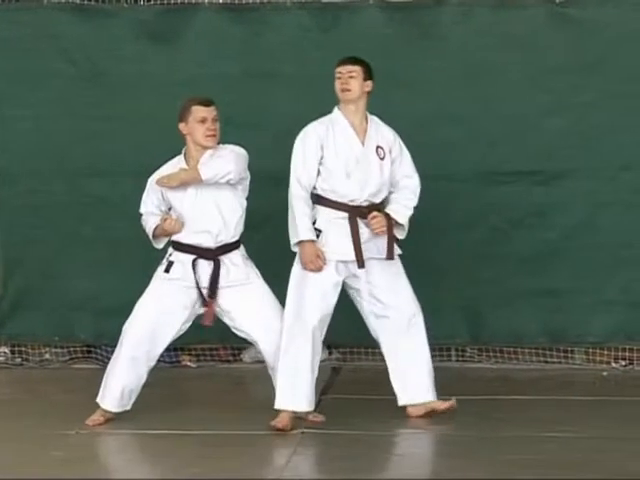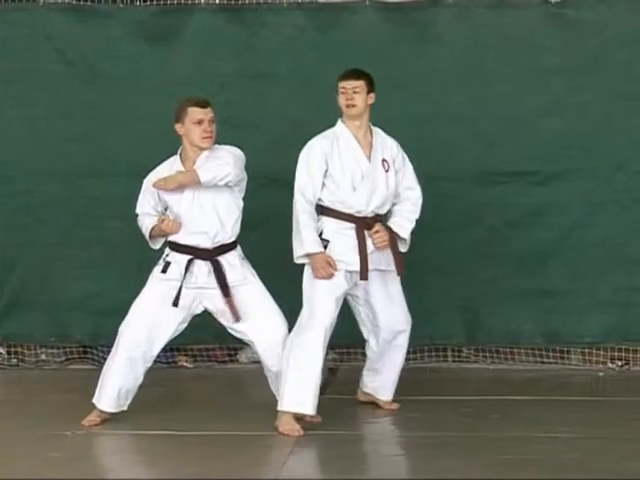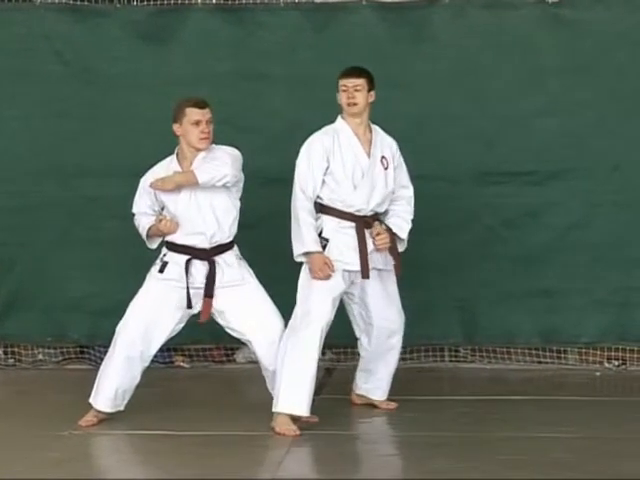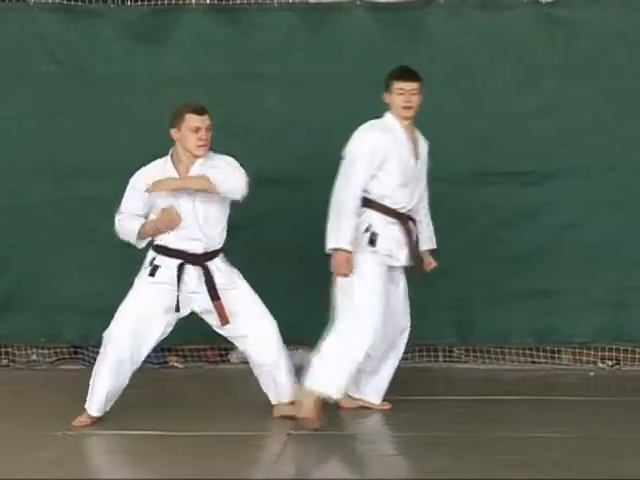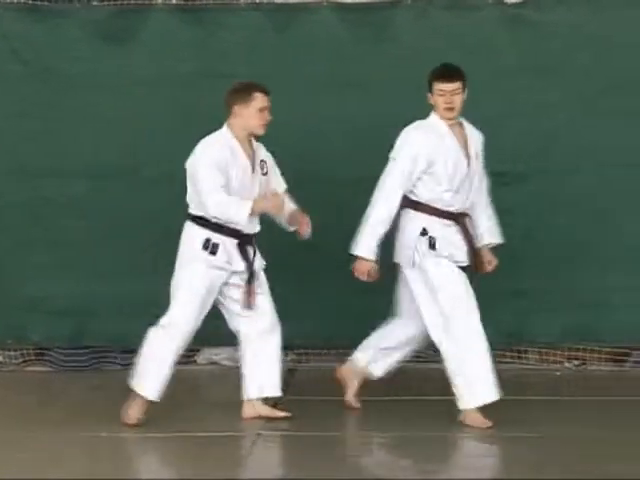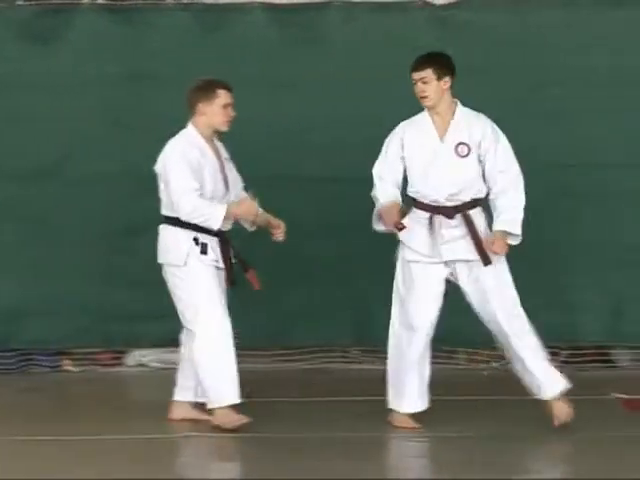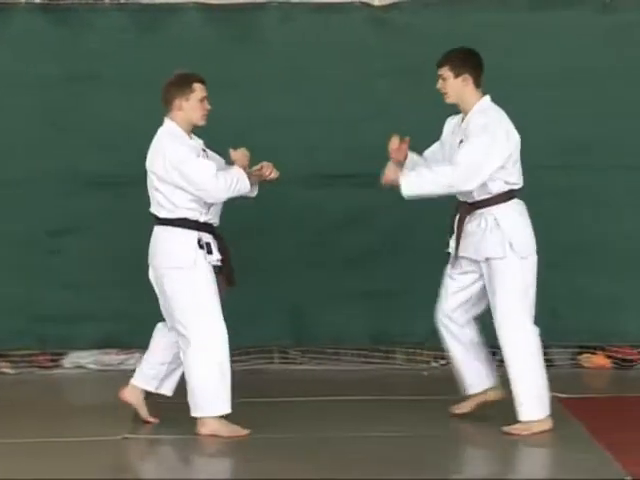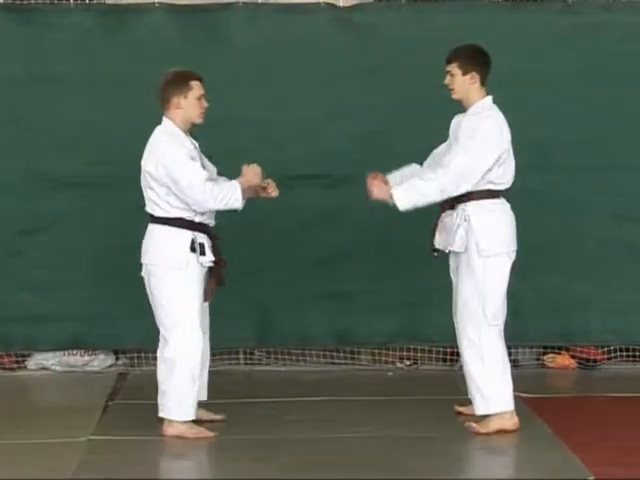
dt=0.4s
person 1, frame 1
left shoulder: (386, 135)
right shoulder: (316, 132)
left elbow: (408, 183)
right elbow: (299, 190)
left wrist: (391, 217)
right wrist: (304, 240)
left hip: (372, 238)
right hip: (326, 234)
left knee: (402, 313)
right knee: (305, 319)
left ankle: (418, 398)
right ankle: (291, 406)
person 1, frame 2
left shoulder: (390, 147)
right shoulder: (321, 146)
left elbow: (410, 195)
right elbow: (304, 201)
left wrist: (393, 230)
right wrist: (313, 251)
left hip: (376, 249)
right hip: (333, 245)
left knee: (394, 324)
right knee: (315, 322)
left ankle: (372, 388)
right ankle: (290, 409)
person 1, frame 3
left shoulder: (387, 144)
right shoulder: (321, 142)
left elbow: (403, 194)
right elbow: (302, 199)
left wrist: (392, 230)
right wrist: (310, 251)
left hip: (373, 246)
right hip: (332, 242)
left knee: (387, 323)
right knee: (310, 323)
left ankle: (368, 389)
right ankle: (285, 410)
person 1, frame 4
left shoulder: (420, 143)
right shoulder: (372, 135)
right elbow: (346, 191)
left wrist: (425, 245)
right wrist: (340, 245)
left hip: (398, 241)
right hip: (369, 236)
left knee: (395, 323)
right knee: (360, 318)
left ankle: (361, 392)
right ankle: (313, 392)
person 1, frame 5
left shoulder: (473, 137)
right shoulder: (418, 138)
left elbow: (478, 194)
right elbow: (387, 193)
left wrist: (485, 243)
right wrist: (366, 251)
left hip: (450, 239)
right hip: (425, 240)
left knee: (413, 320)
right knee: (459, 319)
left ankle: (356, 368)
right ankle: (472, 404)
person 1, frame 6
left shoulder: (481, 128)
right shoulder: (405, 132)
left elbow: (507, 180)
right elbow: (384, 180)
left wrist: (505, 229)
right wrist: (387, 208)
left hip: (471, 233)
right hip: (422, 237)
left knee: (506, 314)
right knee: (412, 323)
left ankle: (552, 391)
right ankle: (403, 404)
person 1, frame 7
left shoulder: (492, 124)
right shoulder: (455, 125)
left elbow: (463, 174)
right elbow: (433, 166)
left wrist: (404, 178)
right wrist: (403, 159)
left hip: (502, 229)
right hip: (470, 231)
left knee: (513, 324)
right knee: (451, 312)
left ankle: (536, 414)
right ankle: (482, 386)
person 1, frame 8
left shoulder: (487, 124)
right shoulder: (465, 122)
left elbow: (451, 177)
right elbow: (434, 167)
left wrist: (394, 193)
right wrist: (391, 180)
left hip: (483, 226)
right hip: (468, 227)
left knee: (478, 320)
right knee: (470, 318)
left ankle: (502, 411)
right ankle: (487, 400)
person 2, frame 1
left shoulder: (235, 156)
right shoulder: (164, 175)
left elbow: (224, 167)
right elbow: (149, 216)
left wrist: (181, 178)
right wrist: (162, 228)
left hip: (230, 267)
right hip: (182, 267)
left knee: (275, 331)
right knee: (139, 333)
right ankle: (110, 404)
person 2, frame 2
left shoulder: (231, 157)
right shoulder: (159, 175)
left elbow: (221, 170)
right elbow: (146, 218)
left wrist: (176, 180)
right wrist: (158, 229)
left hip: (226, 267)
right hip: (178, 268)
left knee: (272, 331)
right knee: (135, 334)
right ankle: (106, 405)
person 2, frame 3
left shoulder: (228, 157)
right shoulder: (157, 174)
left elbow: (219, 171)
right elbow: (143, 217)
left wrist: (174, 181)
right wrist: (156, 229)
left hip: (224, 267)
right hip: (175, 268)
left knee: (269, 329)
right knee: (133, 333)
right ankle: (103, 405)
person 2, frame 4
left shoulder: (223, 165)
right shoulder: (148, 175)
left elbow: (236, 185)
right elbow: (125, 223)
left wrist: (176, 183)
right wrist: (154, 226)
left hip: (212, 271)
right hip: (164, 272)
left knee: (262, 329)
right knee: (122, 337)
left ankle: (284, 400)
right ankle: (95, 407)
person 2, frame 5
left shoulder: (261, 154)
right shoulder: (210, 150)
left elbow: (279, 197)
right elbow: (214, 202)
left wrist: (295, 216)
right wrist: (259, 204)
left hip: (242, 251)
right hip: (206, 247)
left knee: (261, 325)
right knee: (179, 321)
left ankle: (254, 401)
right ankle: (140, 396)
person 2, frame 6
left shoulder: (218, 150)
right shoulder: (180, 150)
left elbow: (236, 196)
right elbow: (186, 206)
left wrist: (265, 220)
right wrist: (233, 212)
left hip: (211, 247)
right hip: (185, 248)
left knee: (207, 329)
right knee: (211, 327)
left ankle: (183, 404)
right ankle: (222, 406)
person 2, frame 7
left shoulder: (187, 143)
right shoulder: (171, 147)
left elbow: (221, 180)
right elbow: (215, 187)
left wrist: (256, 173)
right wrist: (240, 166)
left hip: (187, 247)
right hip: (182, 247)
left knee: (178, 328)
right knee: (206, 333)
left ankle: (137, 388)
right ankle: (210, 418)
person 2, frame 8
left shoulder: (181, 142)
right shoulder: (167, 146)
left elbow: (210, 187)
right elbow: (203, 195)
left wrist: (255, 188)
right wrist: (245, 182)
left hip: (186, 247)
right hip: (173, 247)
left knee: (193, 330)
right knee: (183, 335)
left ankle: (188, 405)
right ankle: (176, 419)
